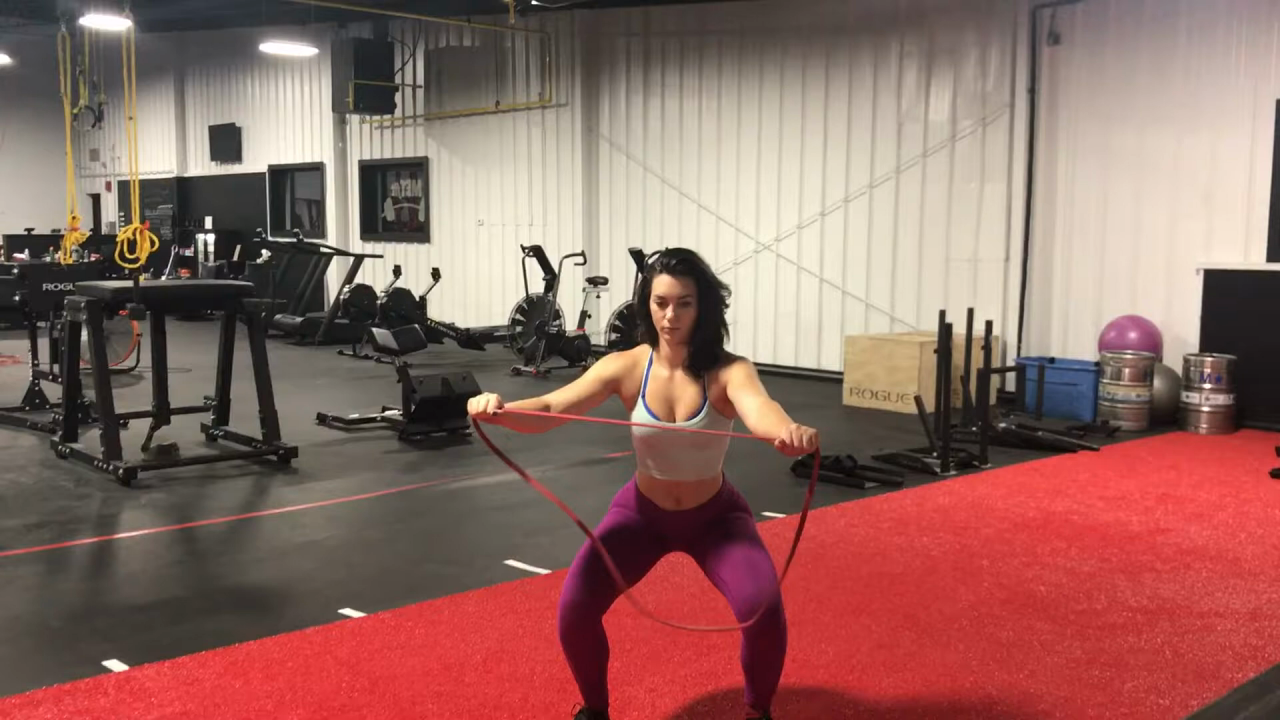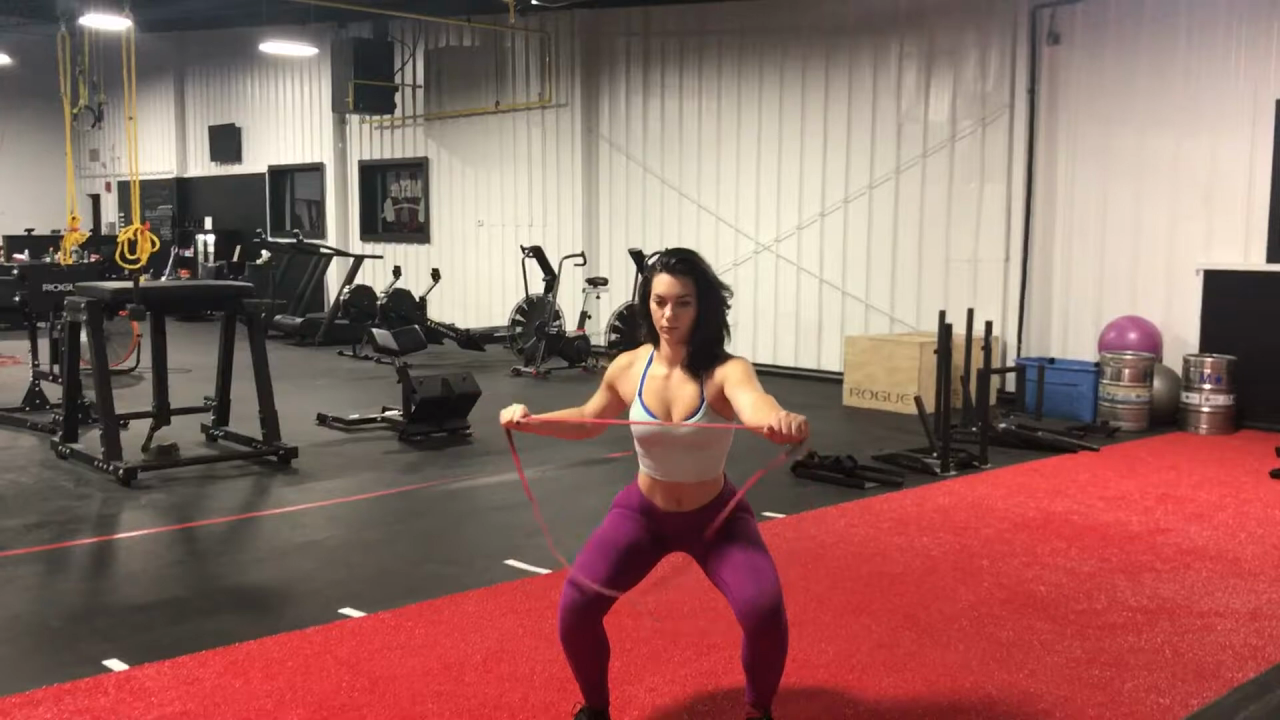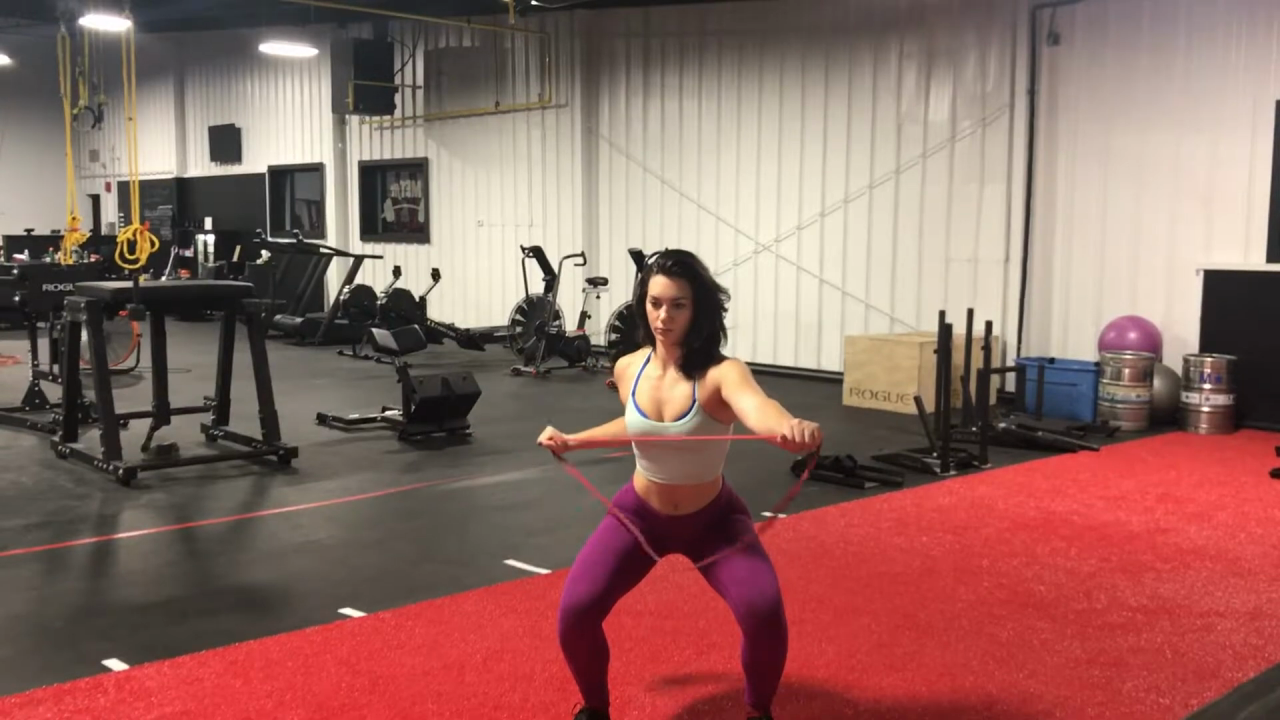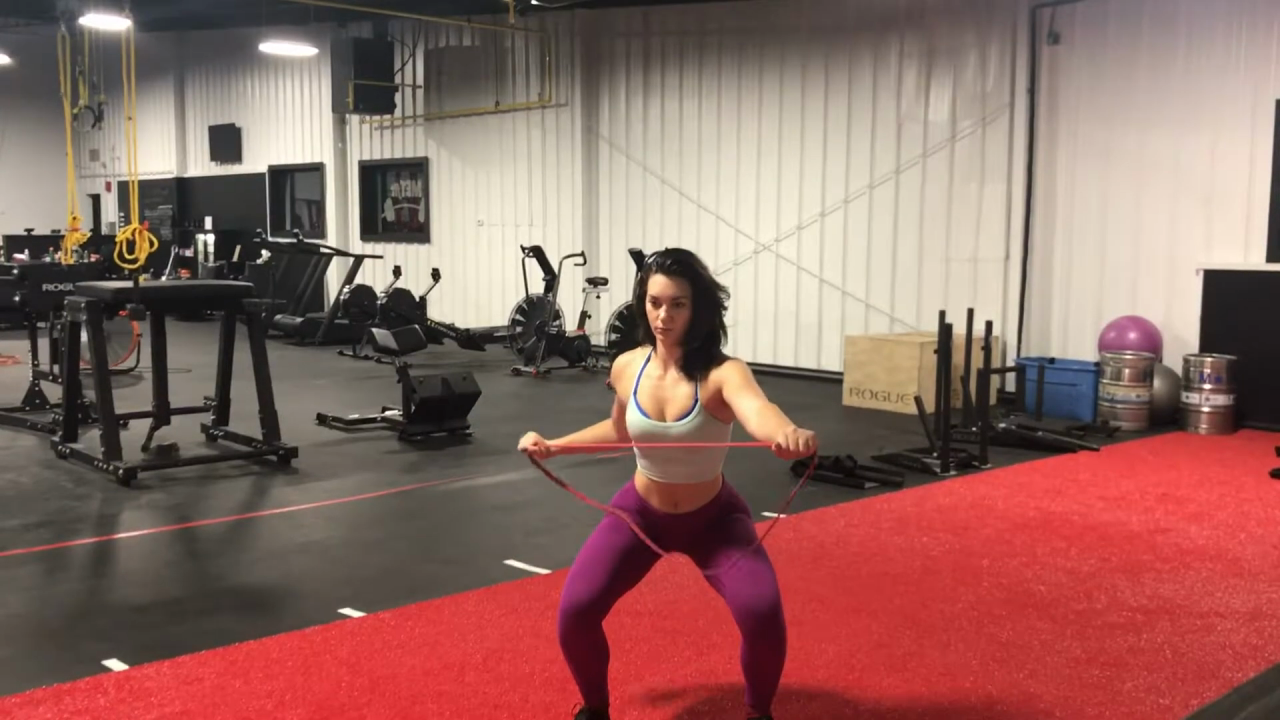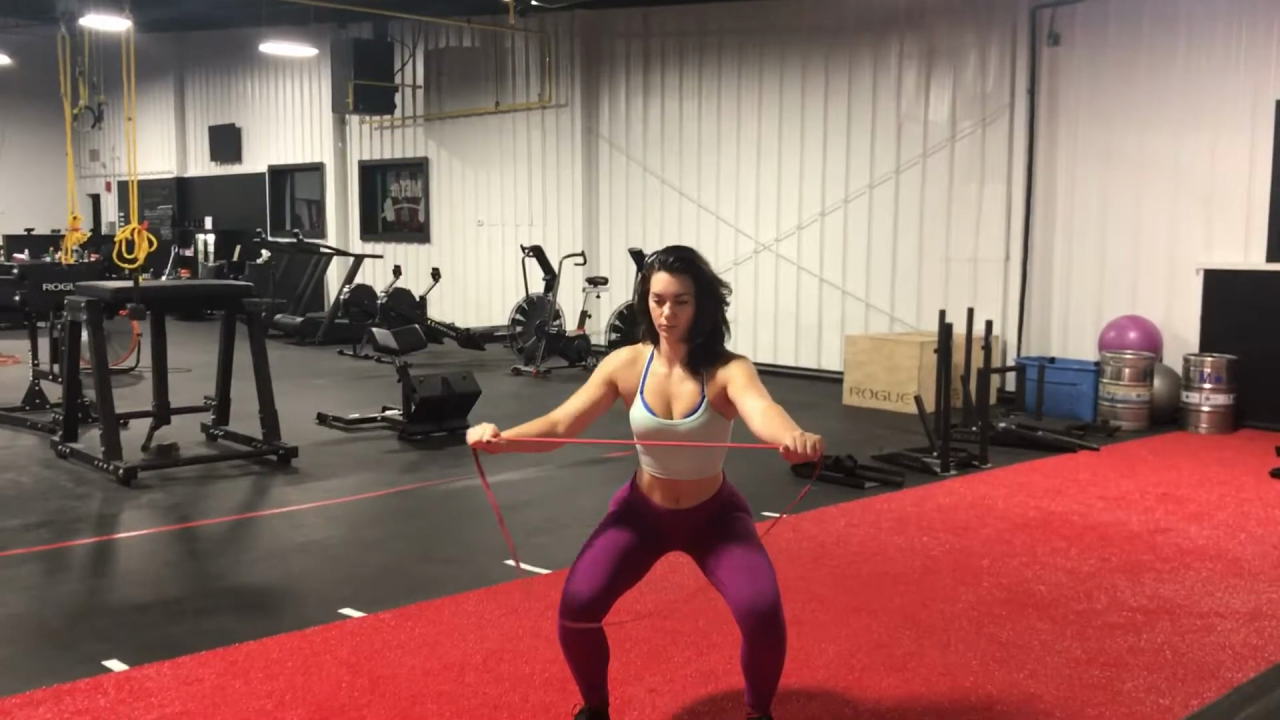
dt=0.4s
person 1, frame 1
left shoulder: (730, 372)
right shoulder: (625, 366)
left elbow: (761, 409)
right elbow: (550, 410)
left wrist: (790, 431)
right wrist: (500, 410)
left hip: (714, 515)
right hip: (642, 512)
left knee: (763, 609)
right knee: (576, 607)
person 1, frame 2
left shoulder: (728, 371)
right shoulder: (627, 367)
left elbow: (756, 403)
right elbow: (592, 420)
left wrist: (780, 420)
right wrist: (532, 421)
left hip: (715, 516)
right hip: (642, 511)
left knee: (765, 612)
right knee: (577, 607)
person 1, frame 3
left shoulder: (723, 373)
right shoulder: (628, 369)
left elbow: (757, 406)
left wrist: (792, 428)
right wrist: (572, 441)
left hip: (713, 519)
right hip: (640, 512)
left knee: (765, 616)
right knee: (575, 612)
person 1, frame 4
left shoulder: (724, 373)
right shoulder: (627, 368)
left elbow: (758, 411)
left wrist: (789, 434)
right wrist: (551, 446)
left hip: (714, 517)
right hip: (640, 511)
left knee: (763, 616)
right knee: (575, 611)
person 1, frame 5
left shoulder: (729, 370)
right shoulder: (626, 364)
left elbow: (763, 412)
right elbow: (560, 424)
left wrist: (796, 437)
right wrist: (502, 436)
left hip: (714, 515)
right hip: (642, 510)
left knee: (763, 613)
right knee: (575, 607)
